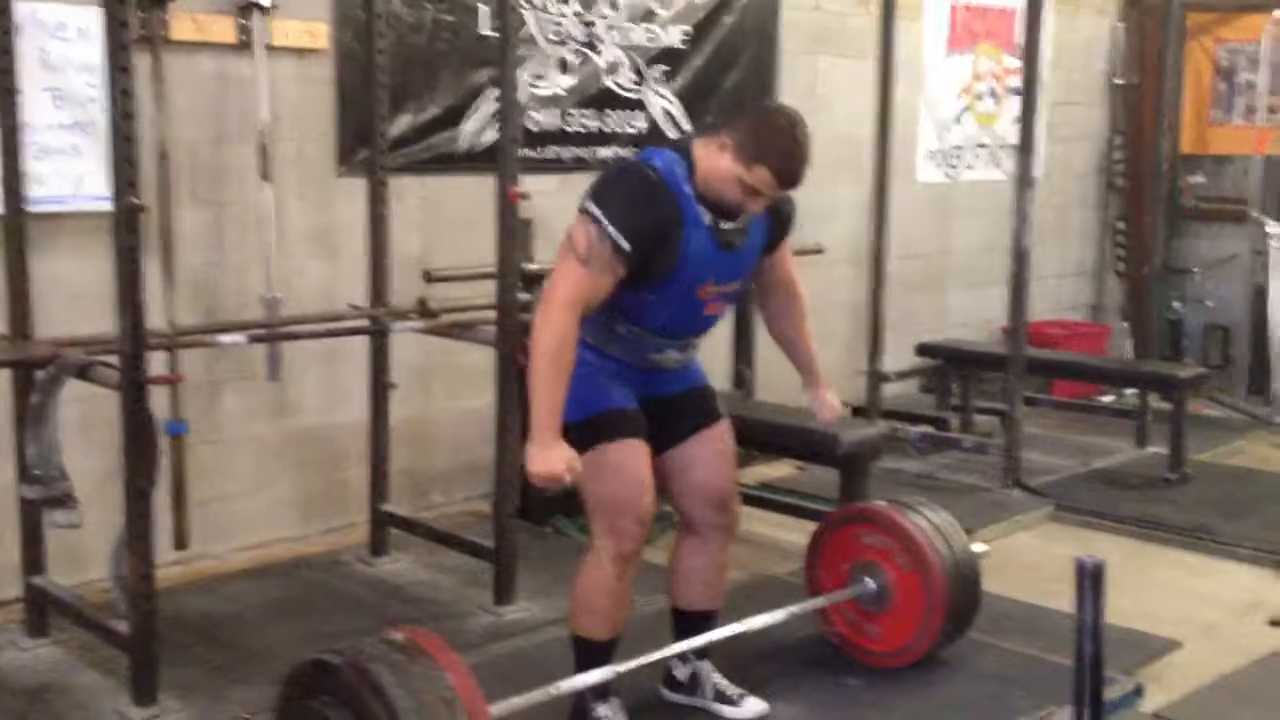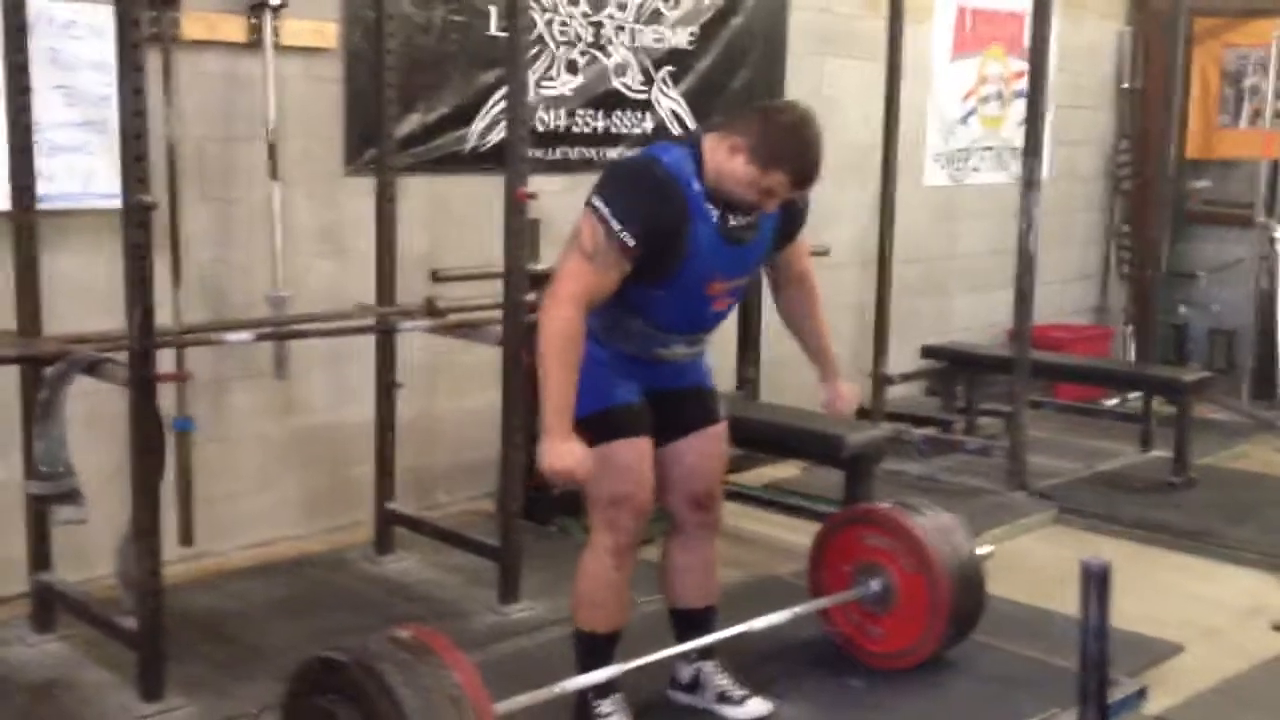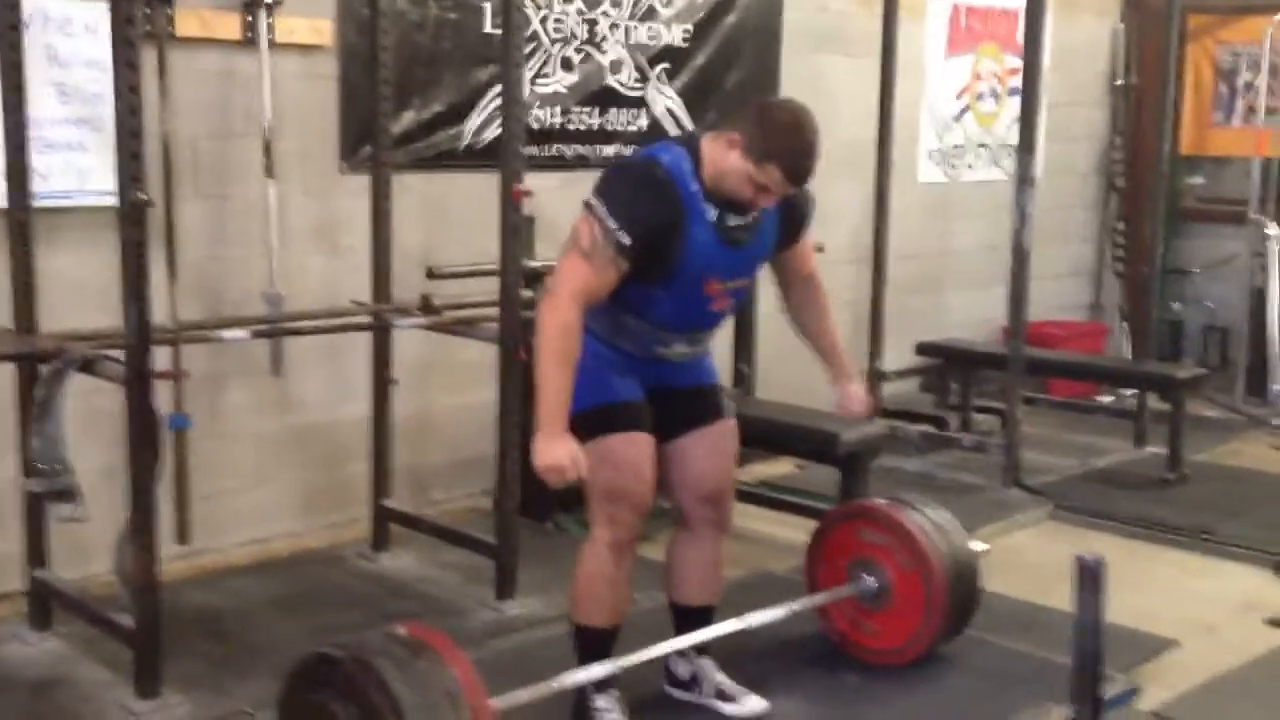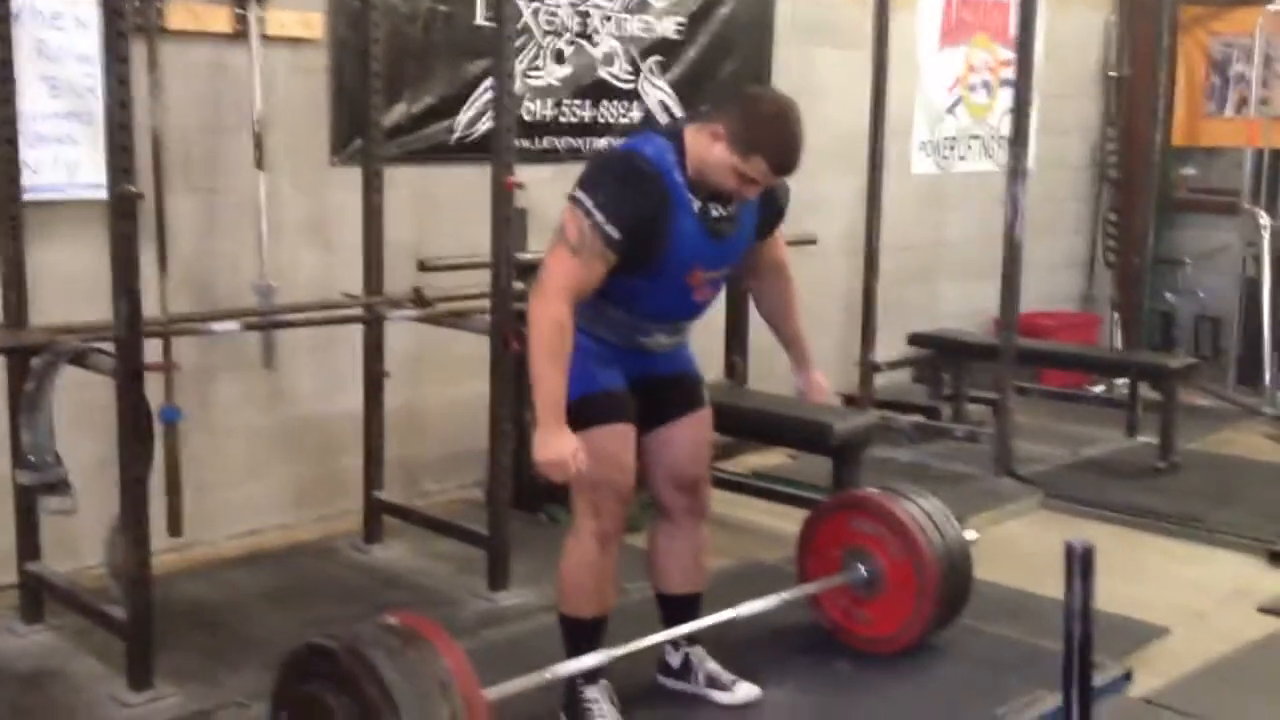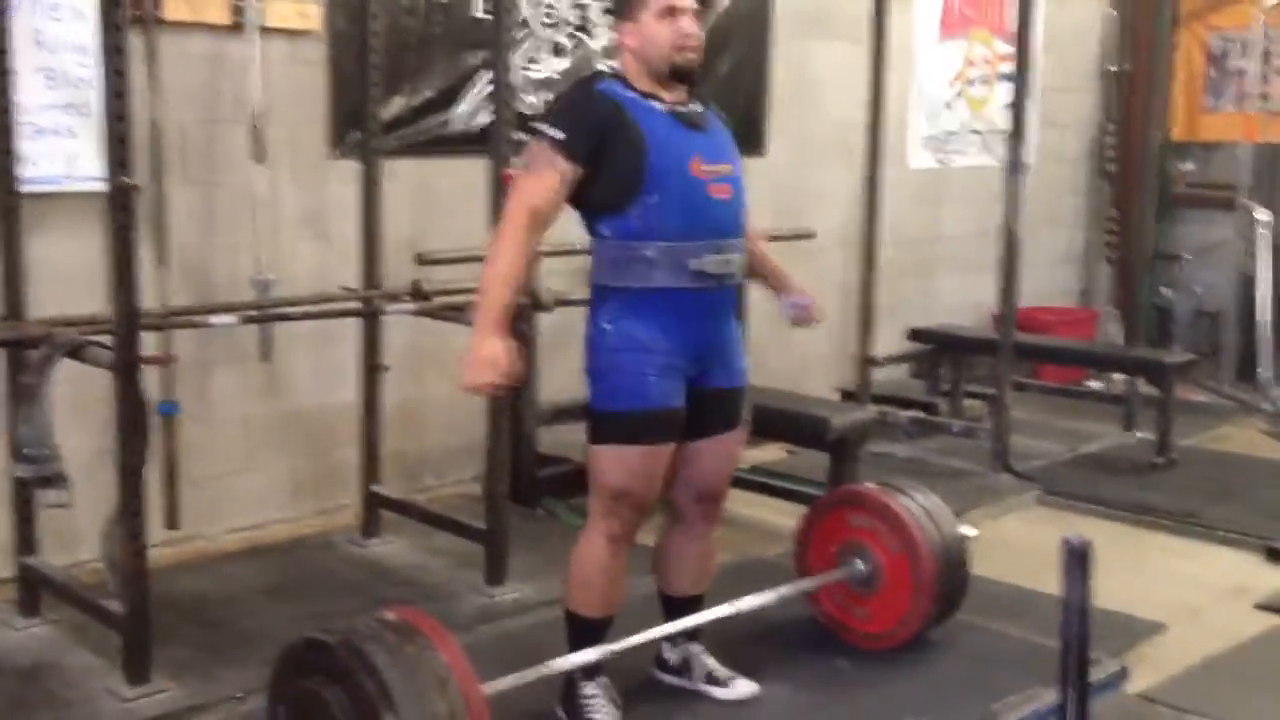
dt=0.7s
person 1, frame 1
left shoulder: (768, 206)
right shoulder: (641, 192)
left elbow: (779, 292)
right elbow: (559, 308)
left wrist: (815, 383)
right wrist: (544, 437)
left hip: (670, 367)
right hip: (595, 367)
left knee: (715, 516)
right knee: (625, 533)
left ankle: (688, 668)
person 1, frame 2
left shoulder: (778, 199)
right shoulder: (649, 188)
left elbow: (794, 283)
right elbow: (565, 302)
left wrist: (831, 374)
right wrist: (557, 432)
left hip: (678, 362)
right hip: (604, 361)
left knee: (698, 513)
right knee: (621, 525)
left ankle: (694, 669)
person 1, frame 3
left shoulder: (781, 201)
right shoulder: (647, 187)
left elbow: (801, 283)
right elbow: (563, 301)
left wrist: (842, 375)
right wrist: (551, 430)
left hip: (682, 360)
right hip: (606, 359)
left knee: (709, 511)
right knee: (621, 523)
left ankle: (690, 665)
person 1, frame 4
left shoulder: (759, 193)
right shoulder: (631, 180)
left elbow: (769, 274)
right elbow: (553, 297)
left wrist: (803, 364)
right wrist: (550, 425)
left hip: (662, 349)
right hip: (590, 349)
left knee: (687, 498)
right knee: (603, 511)
left ankle: (681, 654)
person 1, frame 5
left shoulder: (706, 117)
right shoulder: (592, 110)
right elbow: (523, 217)
left wrist: (784, 285)
right wrist: (489, 329)
left hip: (719, 335)
right hip: (639, 337)
left knee: (702, 504)
right knee: (618, 515)
left ankle: (680, 650)
